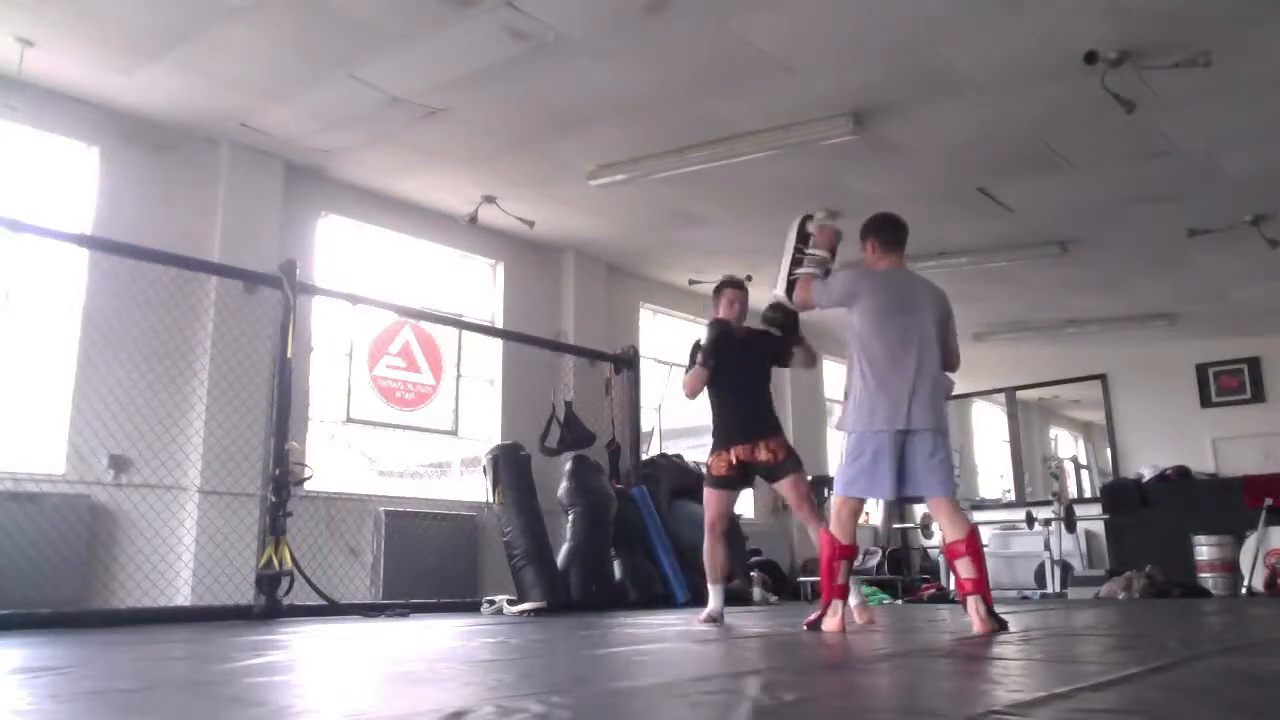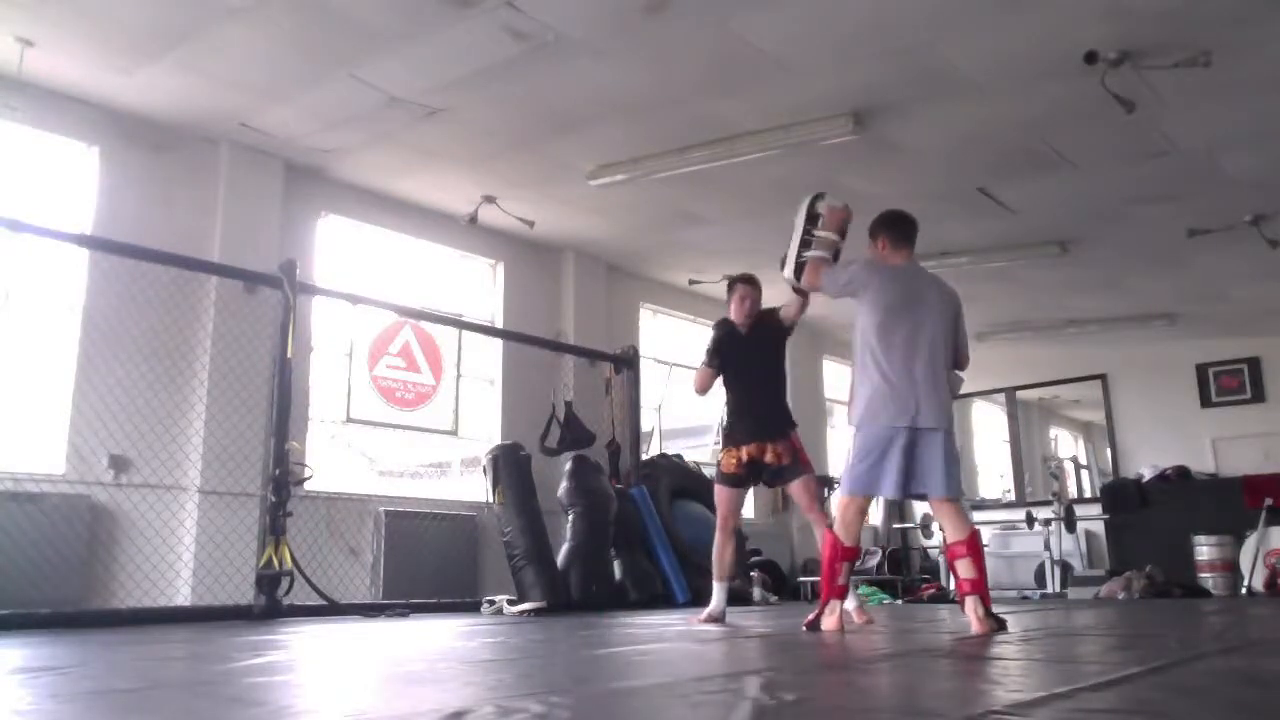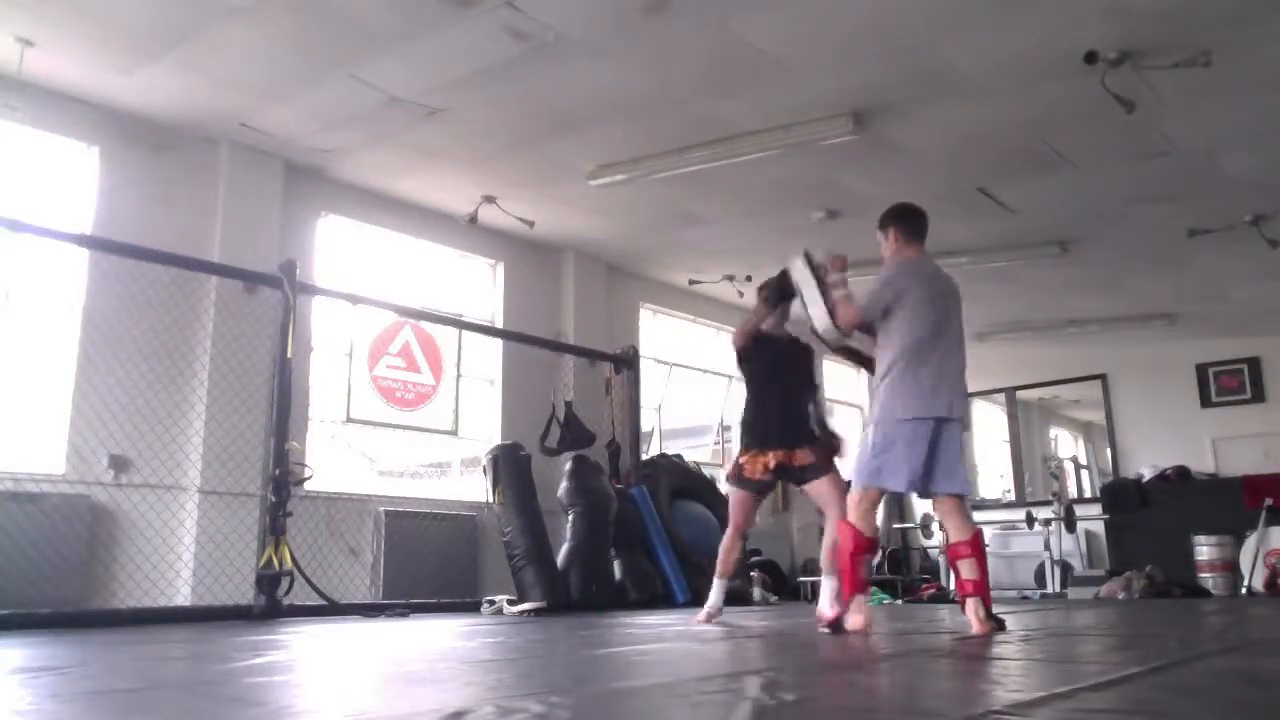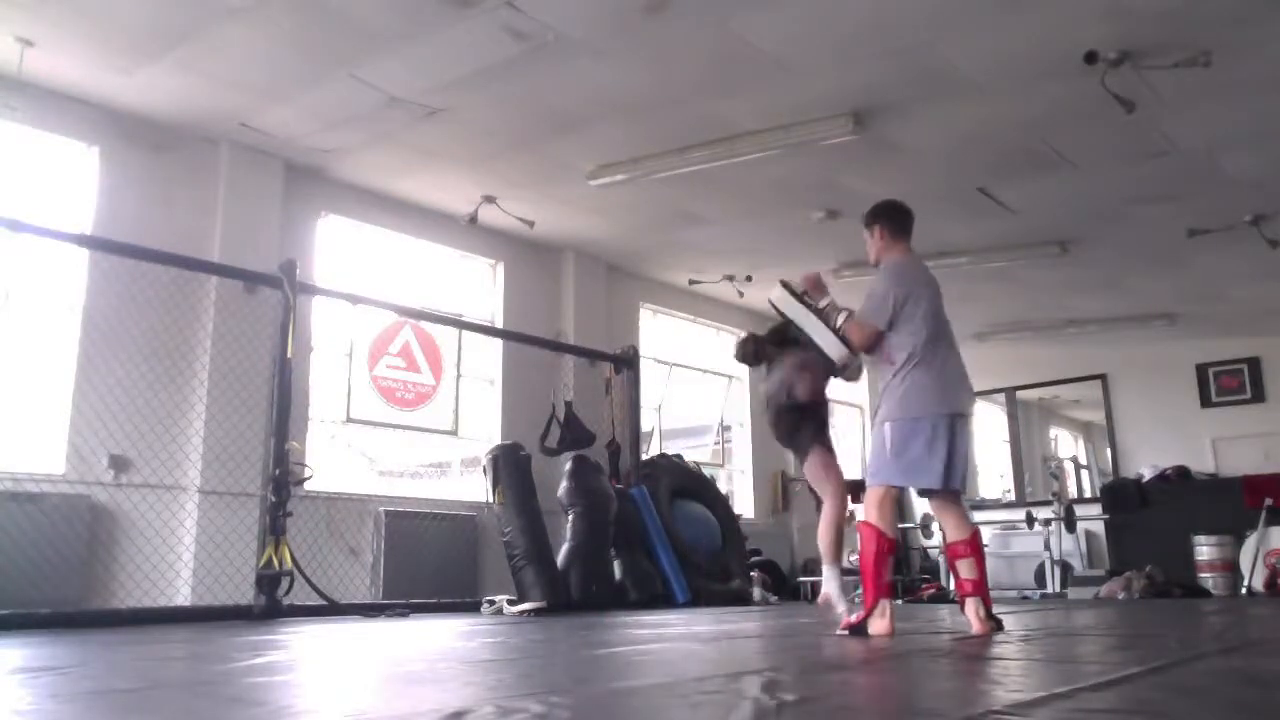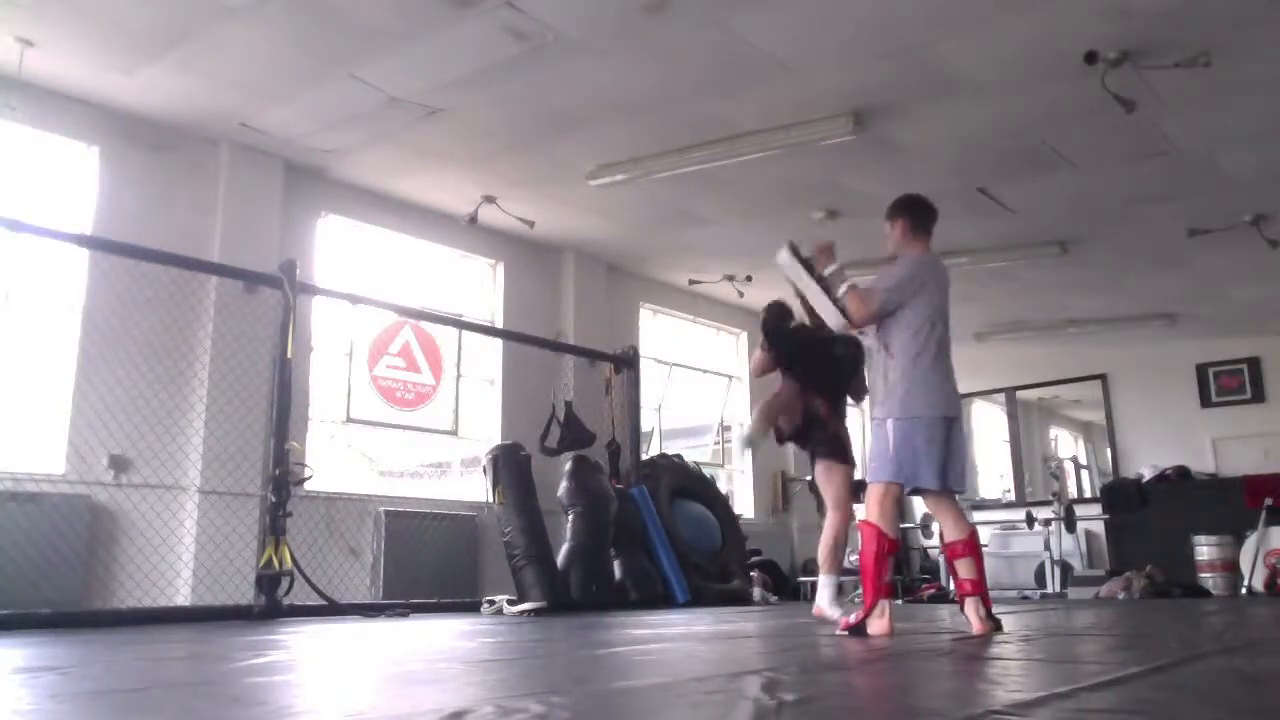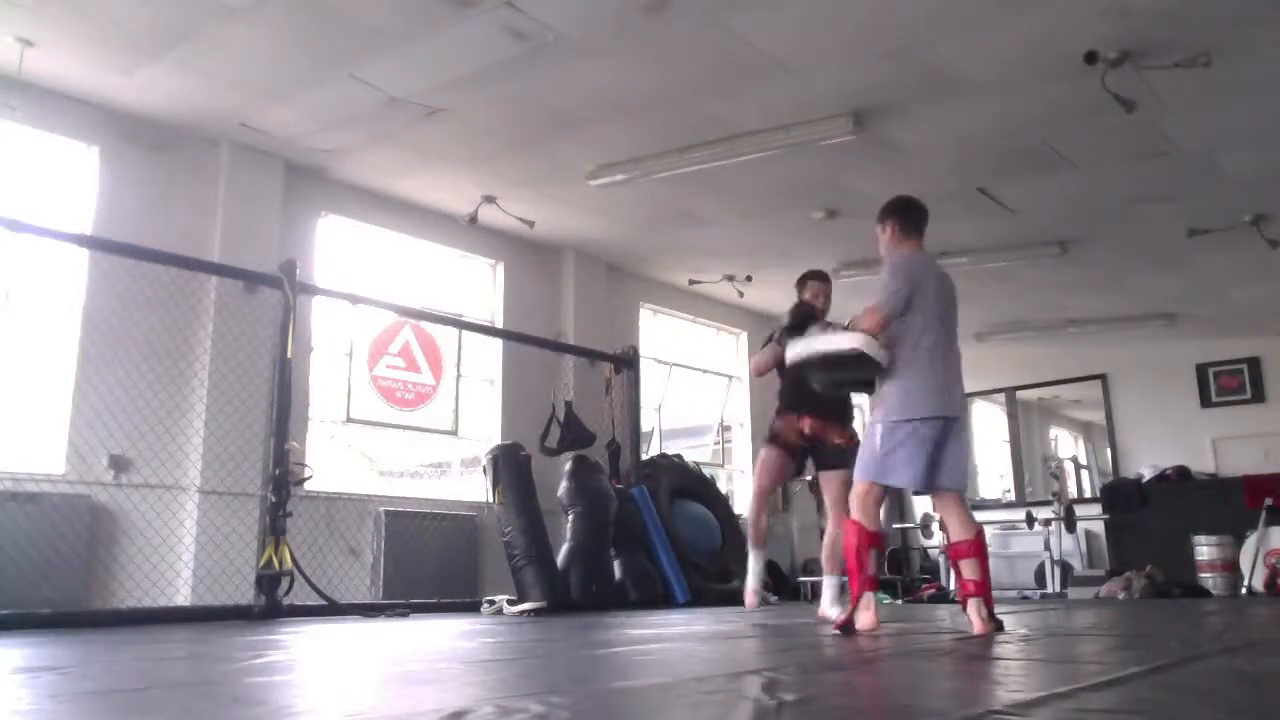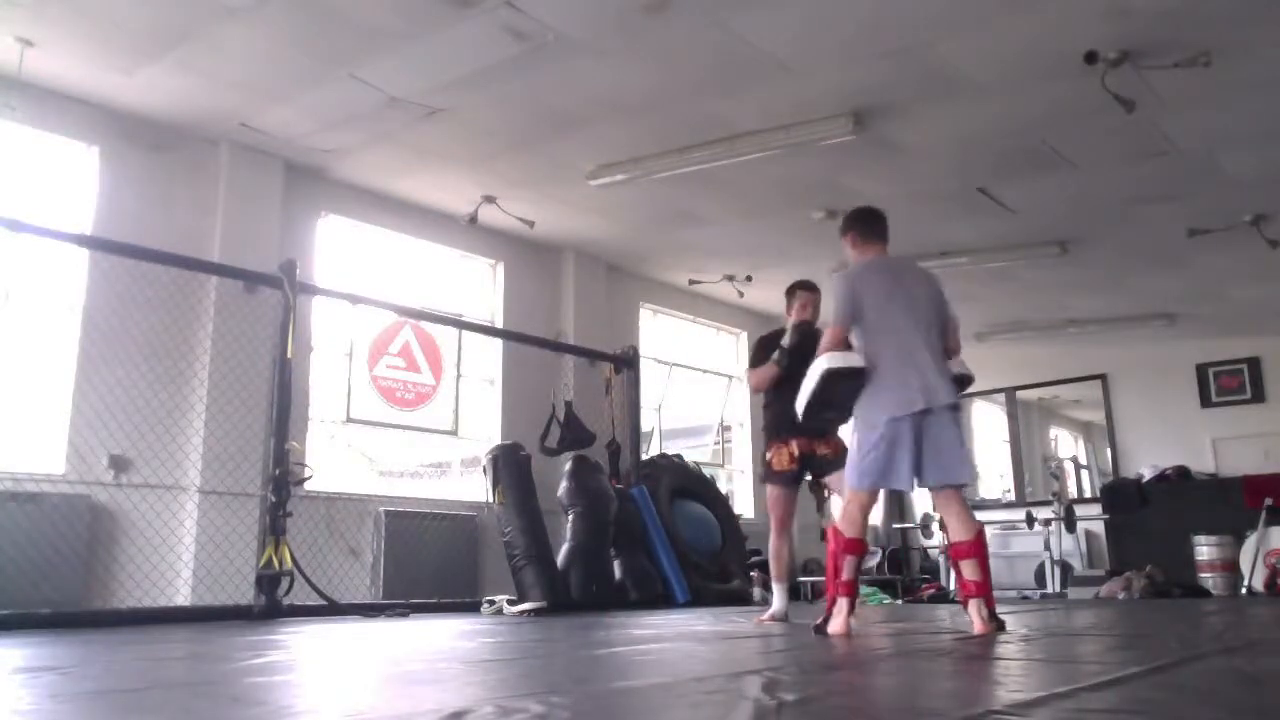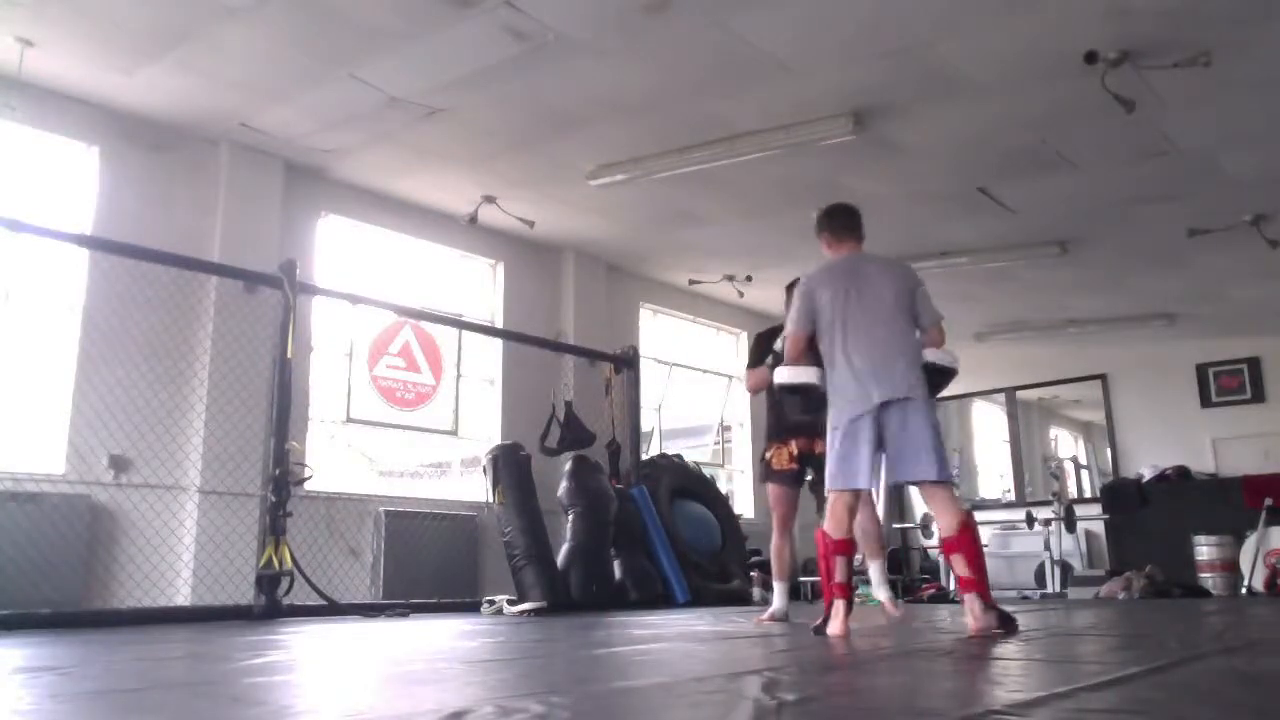
dt=0.2s
person 1, frame 1
left shoulder: (858, 280)
right shoulder: (934, 294)
left elbow: (800, 297)
right elbow: (951, 362)
left wrist: (820, 251)
left hip: (872, 418)
right hip: (925, 417)
left knee: (844, 509)
right knee: (946, 508)
left ankle: (833, 609)
right ankle: (979, 606)
person 1, frame 2
left shoulder: (870, 273)
right shoulder: (945, 293)
left elbow: (809, 280)
right elbow: (960, 360)
left wrist: (828, 232)
left hip: (881, 415)
right hip: (933, 415)
left knee: (849, 508)
right knee: (948, 508)
left ankle: (830, 608)
right ankle: (978, 607)
person 1, frame 3
left shoulder: (898, 273)
right shoulder: (946, 283)
left elbow: (847, 322)
left wrist: (835, 280)
right wrist: (879, 329)
left hip: (902, 407)
right hip: (946, 407)
left knee: (862, 499)
right knee: (952, 506)
left ankle: (854, 604)
right ankle: (978, 607)
person 1, frame 4
left shoulder: (892, 275)
right shoulder: (921, 275)
left elbow: (859, 339)
left wrist: (822, 299)
left hip: (909, 406)
right hip: (944, 404)
left knee: (880, 500)
right knee: (948, 504)
left ankle: (877, 611)
right ankle: (978, 607)
person 1, frame 5
left shoulder: (913, 267)
right shoulder: (928, 269)
left elbow: (859, 313)
right elbow: (883, 318)
left wrist: (831, 270)
left hip: (907, 402)
right hip: (935, 403)
left knee: (881, 497)
right knee: (942, 501)
left ankle: (876, 610)
right ankle: (977, 607)
person 1, frame 6
left shoulder: (901, 267)
right shoulder: (940, 276)
left elbow: (873, 324)
left wrist: (844, 330)
right wrist: (862, 325)
left hip: (905, 403)
right hip: (945, 402)
left knee: (864, 497)
right knee: (951, 501)
left ankle: (864, 605)
right ankle: (979, 608)
person 1, frame 7
left shoulder: (851, 277)
right shoulder: (924, 278)
left elbow: (833, 343)
right elbow: (952, 345)
left wrist: (825, 361)
left hip: (883, 403)
right hip: (936, 397)
left knee: (856, 503)
right knee: (951, 500)
left ankle: (840, 610)
right ankle: (980, 607)
person 1, frame 8
left shoulder: (813, 282)
right shoulder: (900, 272)
left elbow: (793, 352)
right elbow: (936, 337)
left wrist: (823, 354)
left hip: (850, 401)
right hip: (906, 393)
left knee: (841, 503)
right knee: (938, 494)
left ankle: (838, 611)
right ankle: (977, 603)
person 2, frame 1
left shoulder: (763, 339)
right shoulder: (706, 346)
left elbow: (808, 362)
right elbow: (689, 391)
left wrist: (791, 333)
right wrist: (708, 349)
left hip: (768, 441)
right hip: (726, 446)
left knee: (808, 512)
right knee: (713, 526)
right ankle: (715, 605)
person 2, frame 2
left shoulder: (771, 325)
right shoulder: (723, 340)
left elbow: (800, 305)
right elbow: (700, 387)
right wrist: (714, 350)
left hip: (779, 439)
right hip: (736, 442)
left knee: (816, 512)
right knee: (725, 523)
right ankle: (717, 604)
person 2, frame 3
left shoulder: (801, 350)
right shoulder: (754, 342)
right elbow: (741, 335)
left wrist: (823, 429)
right wrist: (770, 301)
left hip: (802, 445)
right hip: (759, 448)
left knee: (839, 510)
right knee: (737, 526)
left ankle: (828, 601)
right ankle: (715, 601)
person 2, frame 4
left shoulder: (821, 346)
right shoulder: (785, 339)
left elbow: (849, 372)
right elbow: (755, 353)
right wrist: (751, 346)
left hip: (811, 418)
right hip: (789, 409)
left knee: (836, 497)
left ankle: (833, 590)
person 2, frame 5
left shoulder: (848, 345)
right shoulder: (794, 335)
left elbow: (858, 395)
right elbow: (757, 370)
left wrist: (853, 363)
right wrist: (769, 339)
left hip: (830, 423)
right hip: (795, 416)
left knee: (841, 507)
right knee: (787, 390)
left ankle: (826, 598)
right ankle: (751, 436)
person 2, frame 6
right shoulder: (788, 334)
right elbow: (757, 368)
right wrist: (786, 332)
left hip: (835, 428)
right hip: (794, 422)
left knee: (839, 512)
right knee: (760, 490)
left ankle: (830, 600)
right ankle: (755, 572)
person 2, frame 7
right shoulder: (768, 343)
right elbow: (755, 383)
right wrist: (786, 350)
left hip: (823, 438)
right hip: (782, 442)
right knee: (779, 524)
right ankle: (779, 603)
person 2, frame 8
right shoulder: (768, 339)
right elbow: (752, 384)
right wrist: (778, 354)
left hip: (825, 435)
right hip: (783, 441)
left knee: (861, 498)
right knee: (781, 523)
left ankle: (880, 585)
right ankle: (779, 602)
